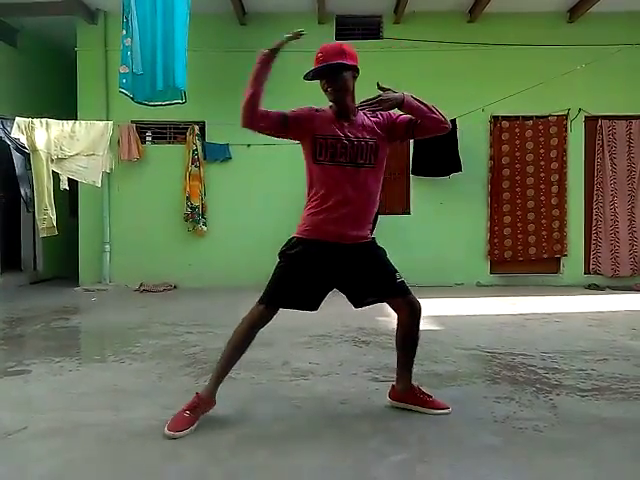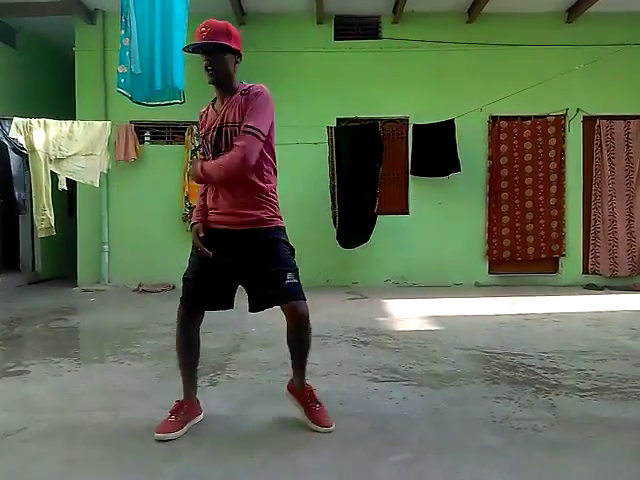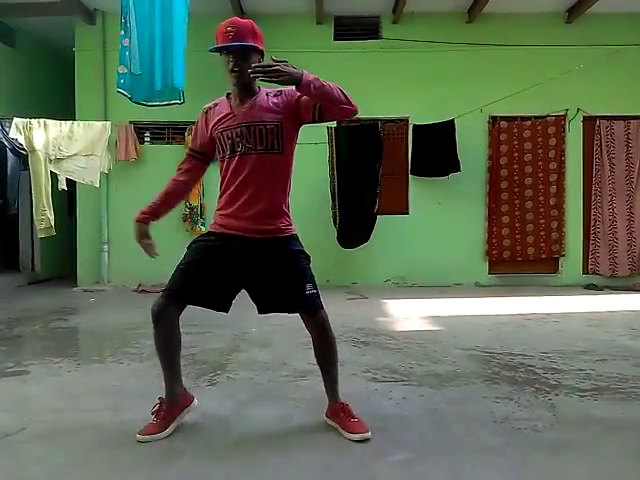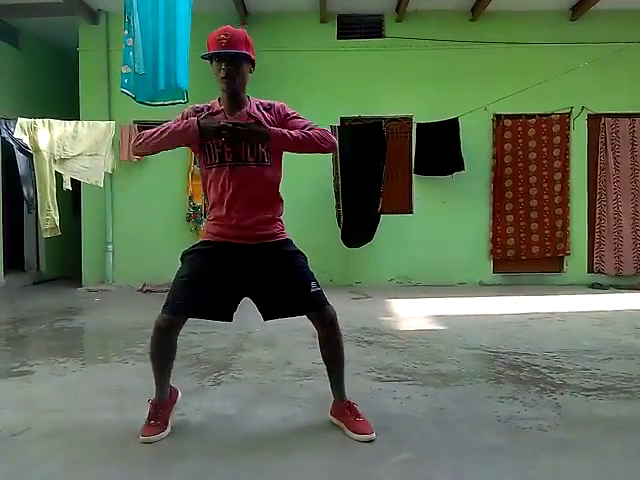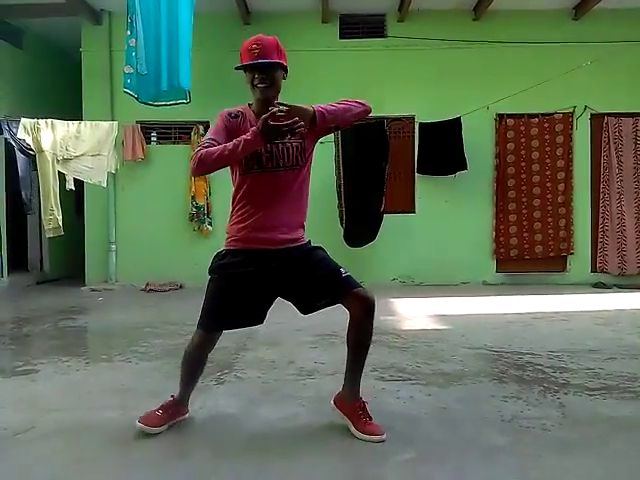
dt=0.5s
person 1, frame 1
left shoulder: (383, 122)
right shoulder: (310, 120)
left elbow: (441, 127)
right elbow: (251, 119)
left wrist: (403, 99)
right wrist: (265, 61)
left hip: (359, 244)
right hip: (312, 241)
left knee: (410, 307)
right knee: (261, 313)
left ankle: (404, 388)
right ankle: (207, 395)
person 1, frame 2
left shoulder: (256, 96)
right shoulder: (208, 113)
left elbow: (246, 157)
left wrist: (203, 169)
right wrist: (200, 219)
left hip: (261, 229)
right hip: (217, 232)
left knee: (297, 310)
right knee: (188, 314)
left ankle: (300, 386)
right ankle: (189, 402)
person 1, frame 3
left shoulder: (288, 101)
right shoulder: (211, 115)
left elbow: (347, 109)
right elbow: (187, 174)
left wrist: (300, 76)
right wrist: (147, 216)
left hip: (276, 239)
right hip: (223, 238)
left knee: (317, 319)
right knee: (163, 310)
left ankle: (336, 406)
right ankle: (175, 397)
person 1, frame 4
left shoulder: (274, 113)
right shoulder: (199, 117)
left elbow: (328, 141)
right elbow: (141, 146)
left wrist: (269, 131)
right wrist: (195, 126)
left hip: (272, 245)
right hip: (217, 246)
left knee: (324, 315)
right knee: (166, 324)
left ankle: (341, 402)
right ankle: (163, 398)
person 1, frame 5
left shoulder: (304, 121)
right shoulder: (231, 120)
left elbow: (362, 108)
right elbow: (198, 165)
left wrist: (311, 115)
right wrist: (257, 136)
left hip: (295, 249)
right hip: (243, 253)
left knee: (363, 303)
right knee: (206, 336)
left ankle: (350, 397)
right ankle: (179, 403)
